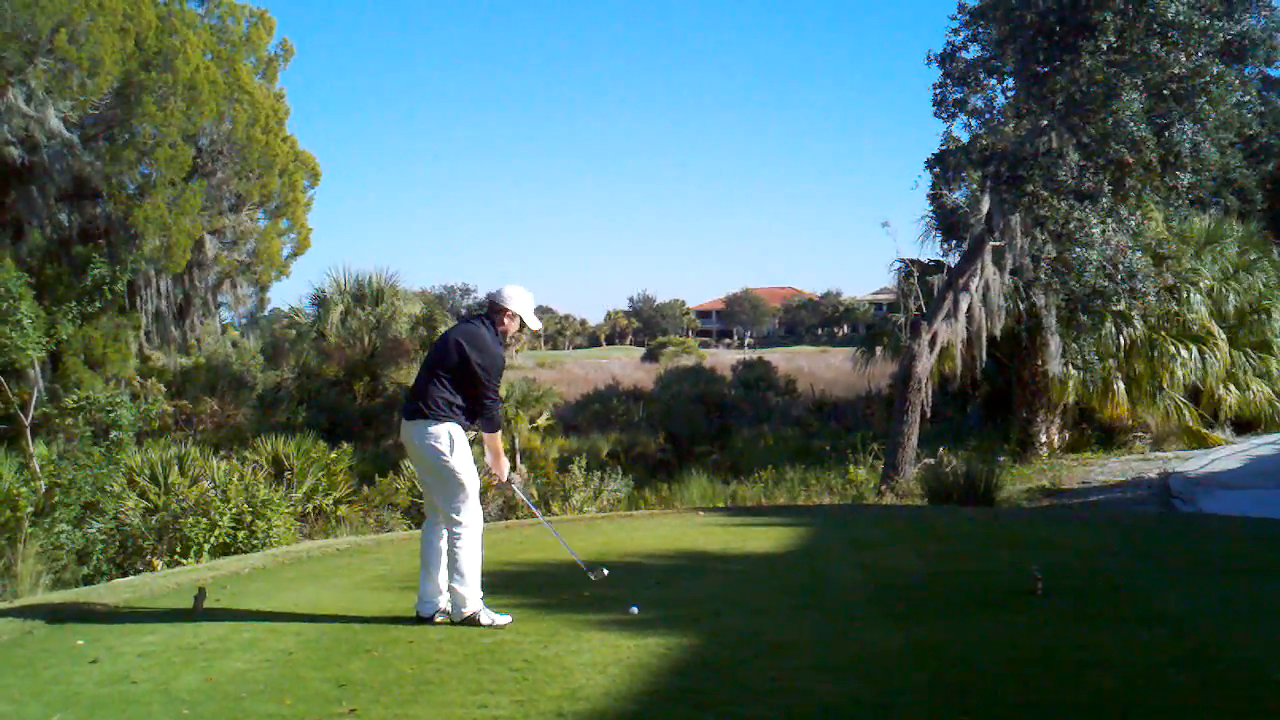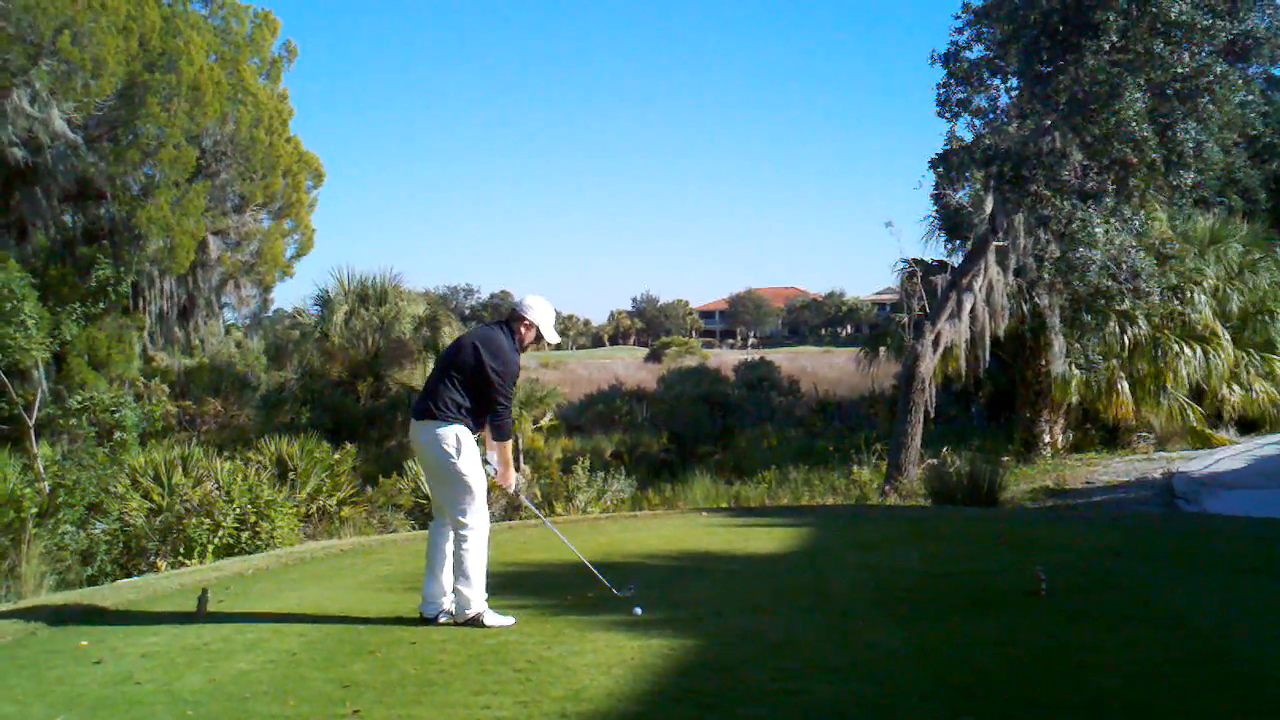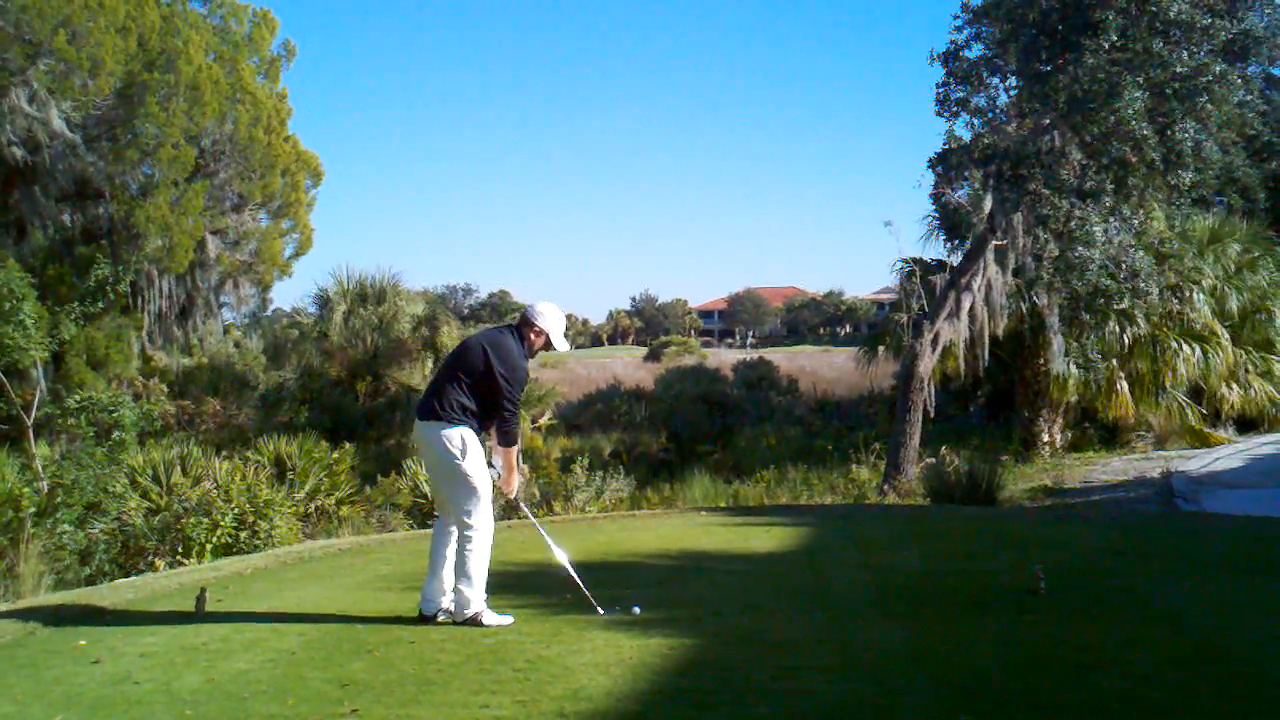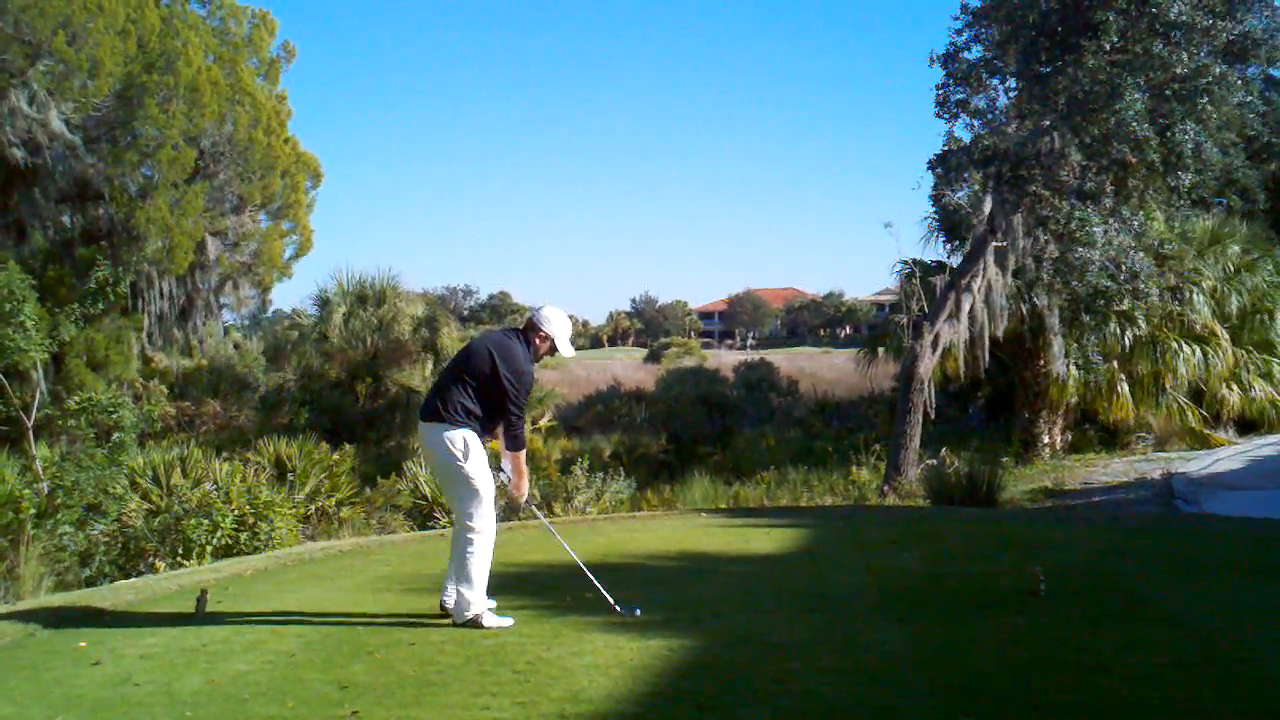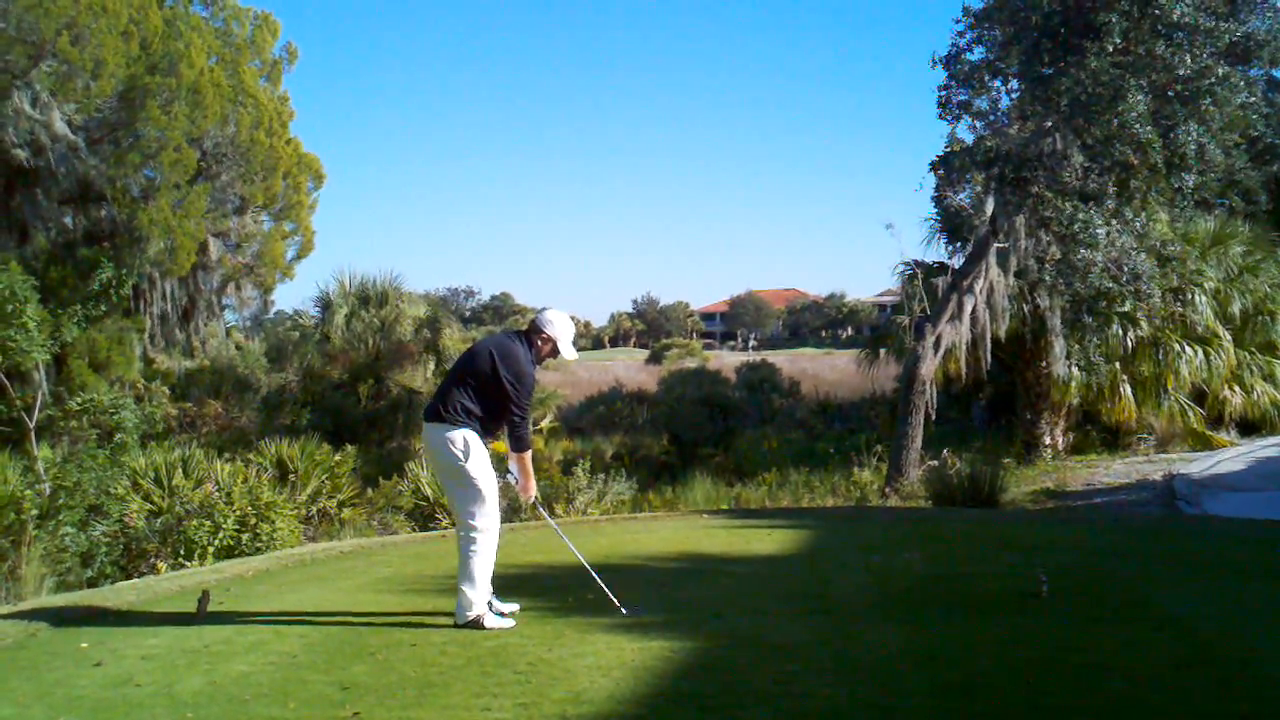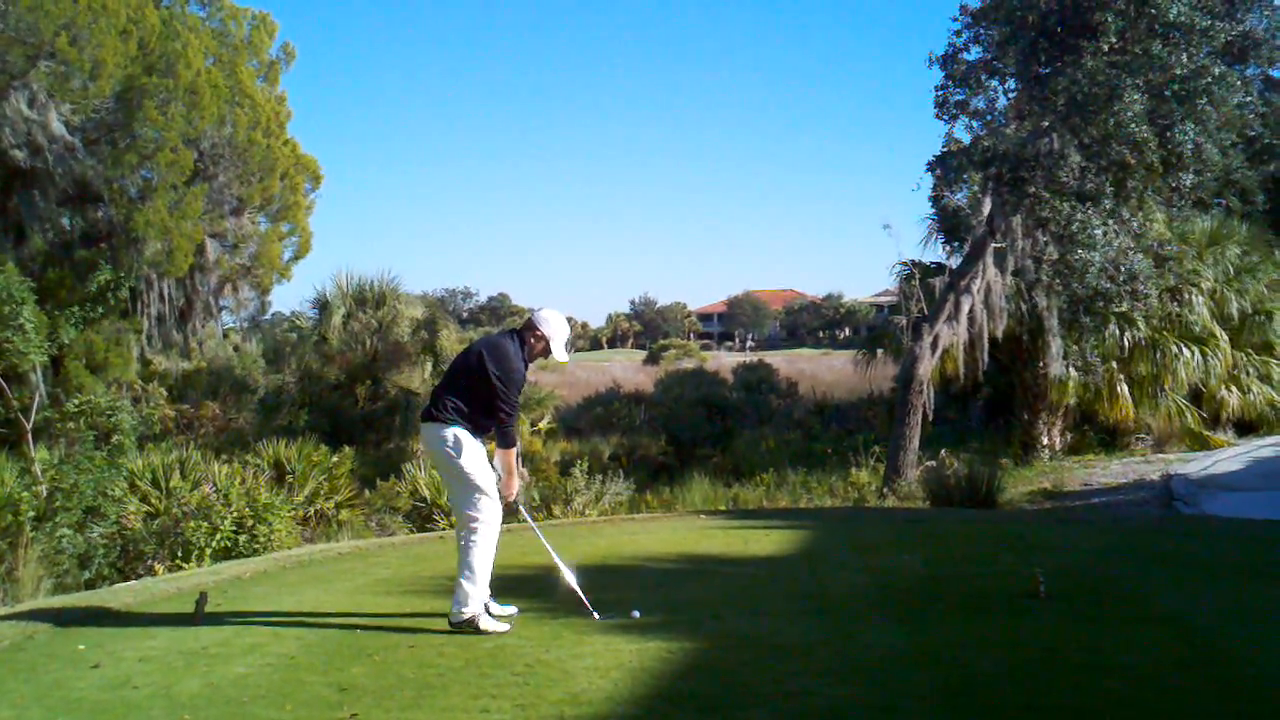
dt=0.3s
person 1, frame 1
left shoulder: (467, 331)
right shoulder: (488, 347)
right elbow: (489, 407)
left wrist: (488, 448)
right wrist: (498, 457)
left hip: (417, 426)
right hip: (439, 430)
left knee: (439, 518)
right knee: (466, 519)
left ankle: (432, 604)
right ankle: (467, 607)
person 1, frame 2
left shoulder: (486, 337)
right shoulder: (504, 353)
right elbow: (501, 414)
left wrist: (493, 451)
right wrist: (507, 467)
left hip: (426, 427)
right hip: (447, 431)
left knee: (446, 519)
right knee: (472, 521)
left ankle: (435, 605)
right ankle: (471, 608)
person 1, frame 3
left shoulder: (493, 339)
right shoulder: (512, 359)
right elbow: (507, 420)
left wrist: (499, 455)
right wrist: (510, 472)
left hip: (429, 427)
right hip: (451, 432)
left knee: (450, 519)
right knee: (476, 521)
left ankle: (435, 604)
right ankle: (469, 608)
person 1, frame 4
left shoulder: (499, 341)
right shoulder: (518, 363)
right elbow: (514, 424)
left wrist: (507, 458)
right wrist: (520, 477)
left hip: (434, 428)
right hip: (453, 433)
left knee: (469, 516)
right knee: (479, 522)
left ankle: (454, 594)
right ankle: (469, 610)
person 1, frame 5
left shoulder: (505, 344)
right shoulder: (518, 363)
left elbow: (507, 416)
right elbow: (518, 426)
left wrist: (515, 463)
right wrist: (527, 478)
left hip: (443, 430)
right hip: (457, 434)
left knee: (471, 520)
right knee: (484, 521)
left ankle: (480, 599)
right ankle: (472, 611)
person 1, frame 6
left shoulder: (501, 345)
right shoulder: (509, 360)
left elbow: (496, 415)
right elbow: (505, 422)
left wrist: (503, 467)
right wrist: (510, 475)
left hip: (449, 430)
right hip: (452, 433)
left knee: (472, 517)
right knee: (485, 515)
left ankle: (477, 599)
right ankle: (467, 609)
